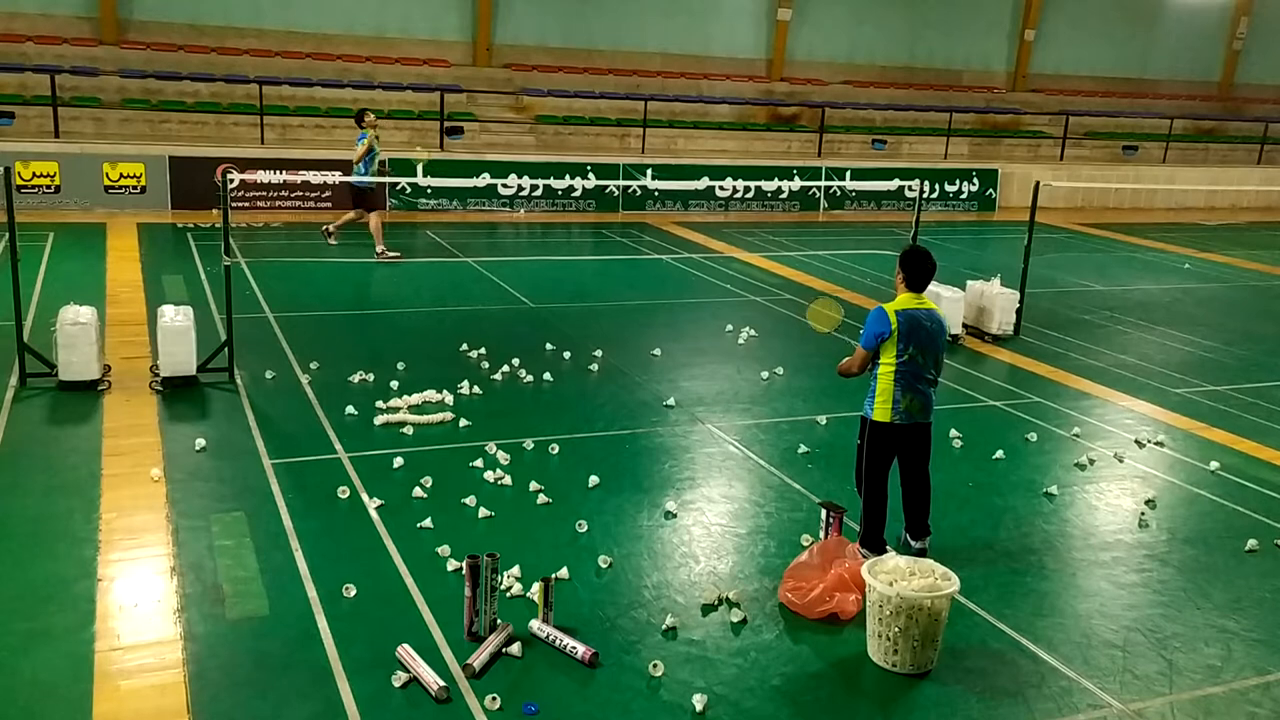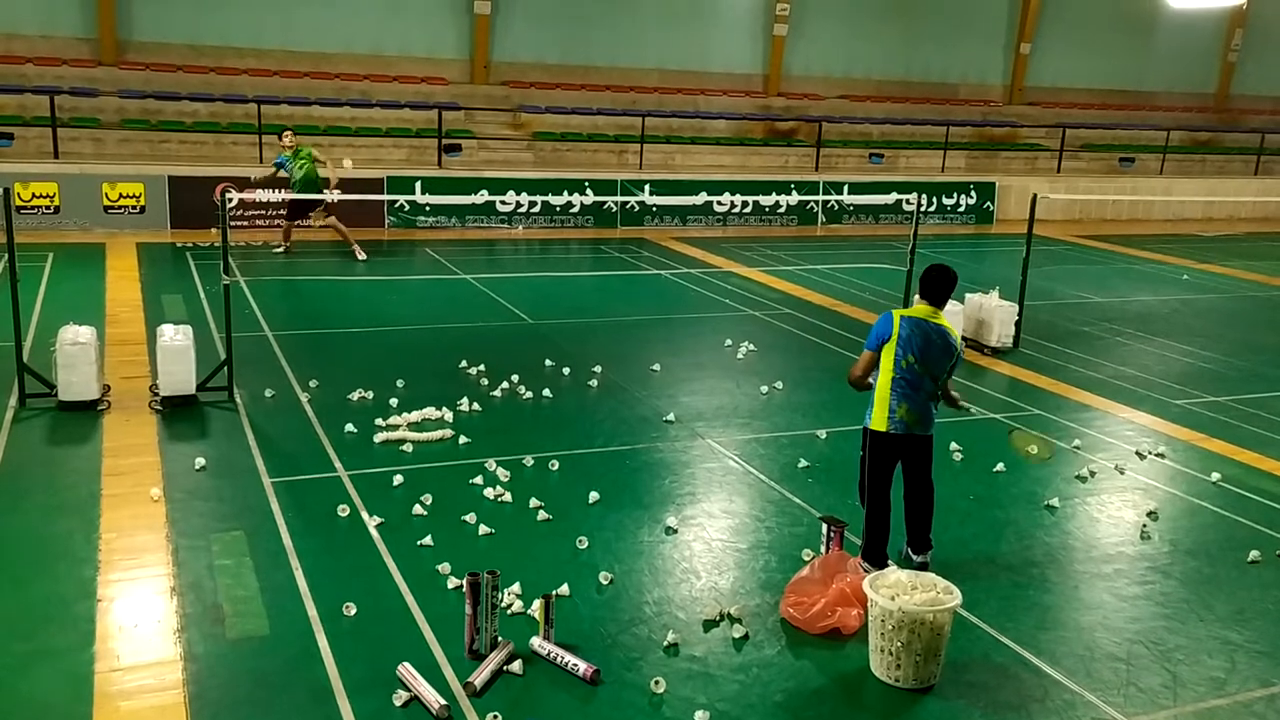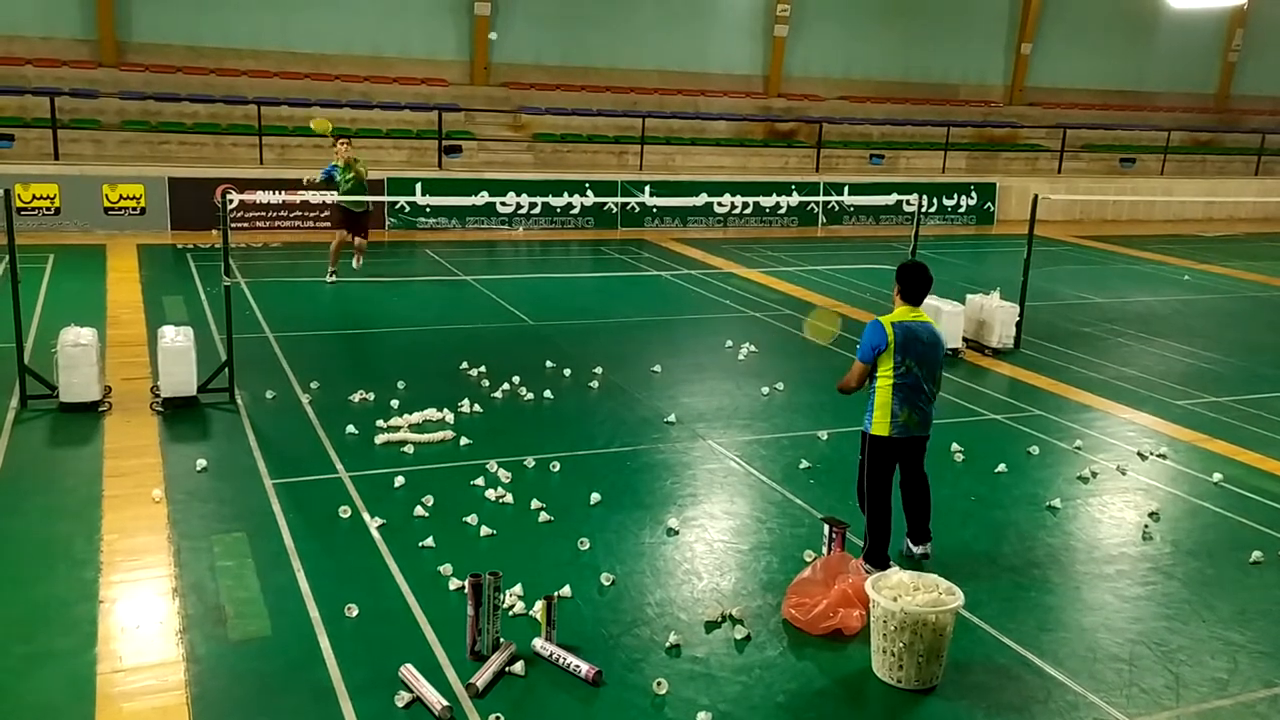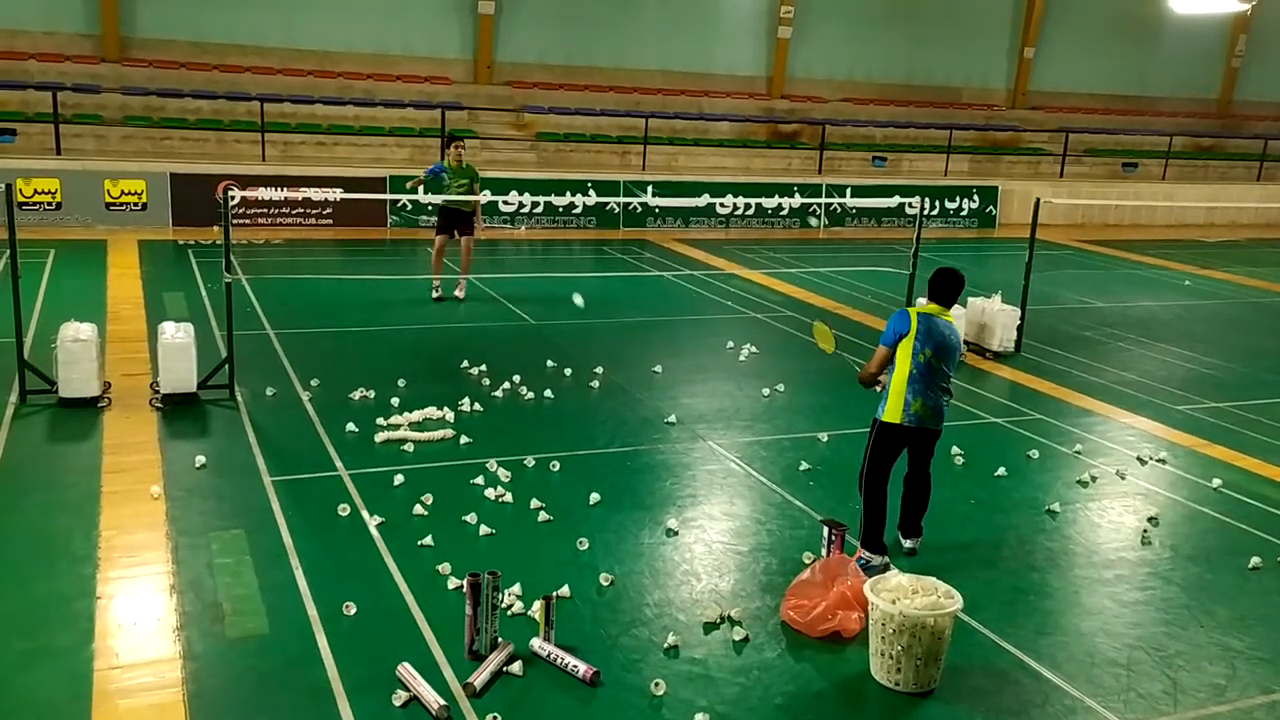
dt=0.7s
person 1, frame 1
left shoulder: (884, 315)
right shoulder: (938, 318)
left elbow: (856, 367)
left wrist: (842, 367)
left hip: (885, 415)
right hip: (922, 413)
left knee: (872, 480)
right knee: (916, 475)
left ankle: (872, 548)
right ankle: (918, 538)
person 1, frame 2
left shoulder: (893, 320)
right shoulder: (952, 340)
left elbow: (858, 373)
left wrist: (865, 384)
right wrist: (954, 400)
left hip: (885, 423)
right hip: (923, 426)
left knee: (876, 492)
right knee: (919, 488)
left ankle: (873, 561)
right ankle: (919, 551)
person 1, frame 3
left shoulder: (881, 328)
right shoulder: (935, 333)
left elbow: (854, 383)
left wrist: (842, 385)
left hip: (885, 427)
right hip: (921, 425)
left knee: (875, 494)
right knee: (915, 482)
left ankle: (876, 564)
right ankle: (920, 542)
person 1, frame 4
left shoulder: (906, 318)
right shoulder: (954, 336)
left elbow: (873, 370)
left wrist: (867, 380)
left hip: (896, 415)
right hip: (933, 419)
left knee: (874, 479)
right knee: (919, 475)
left ankle: (873, 552)
right ankle: (910, 534)
